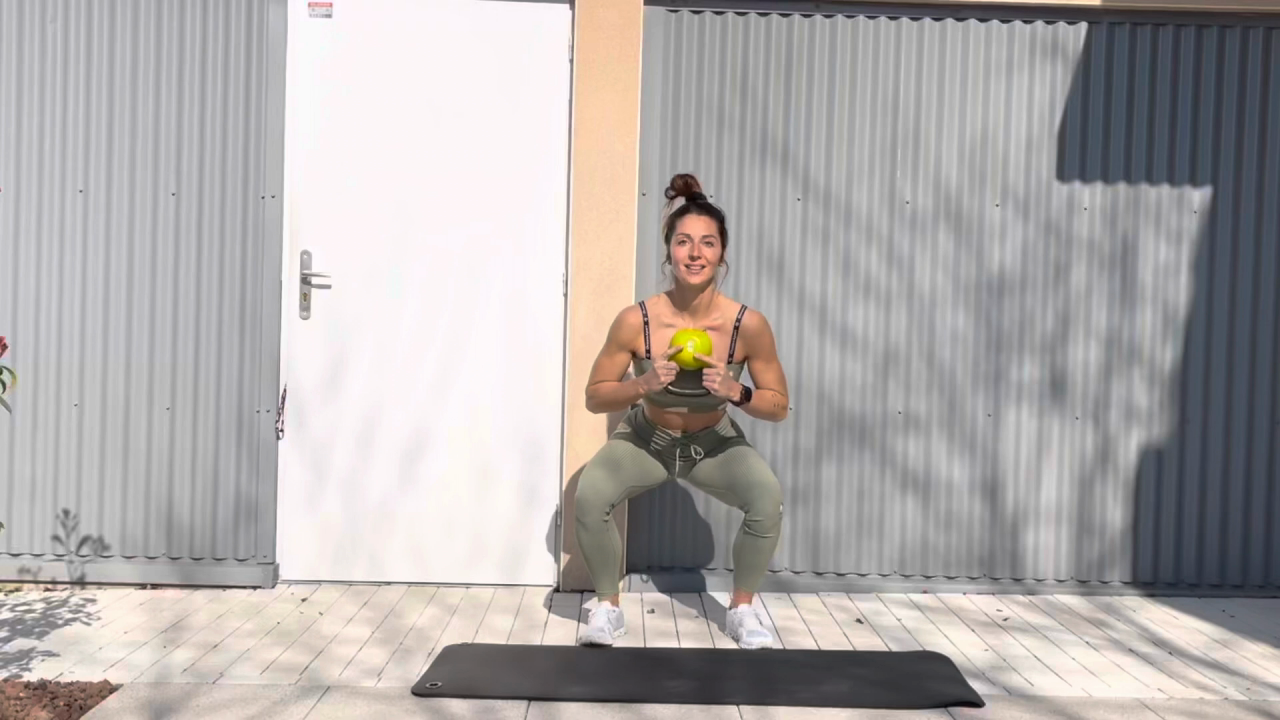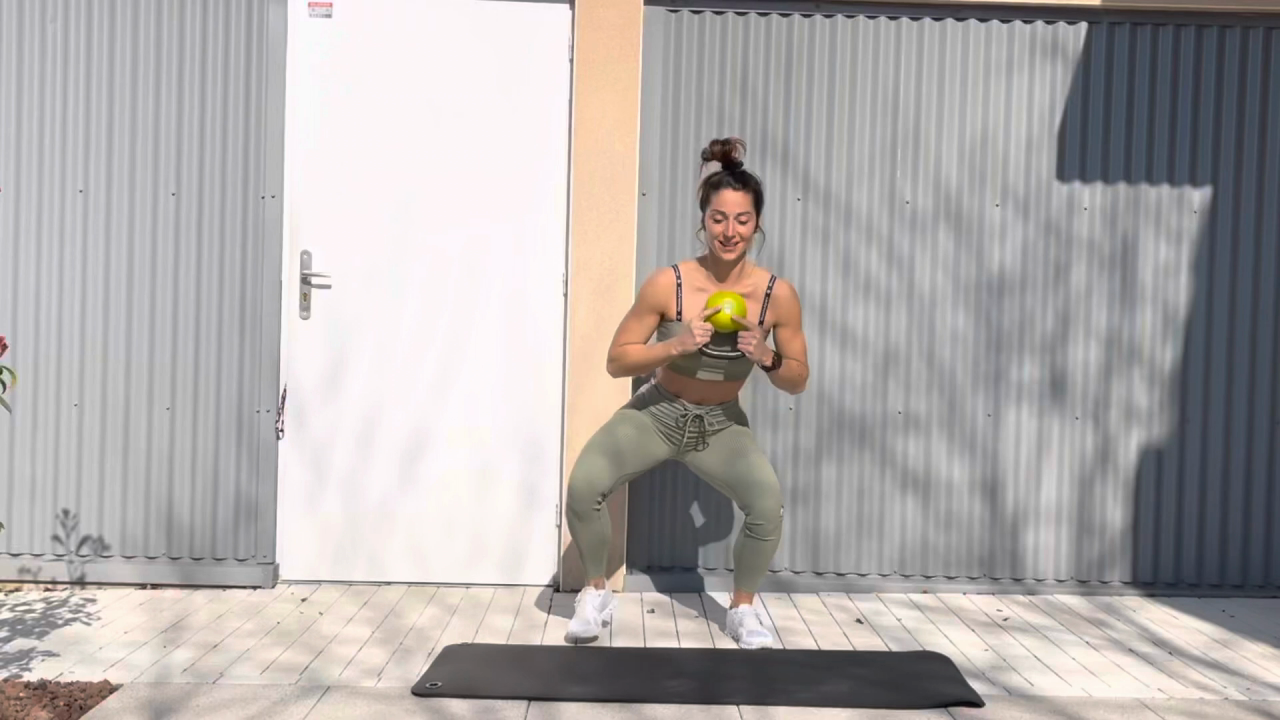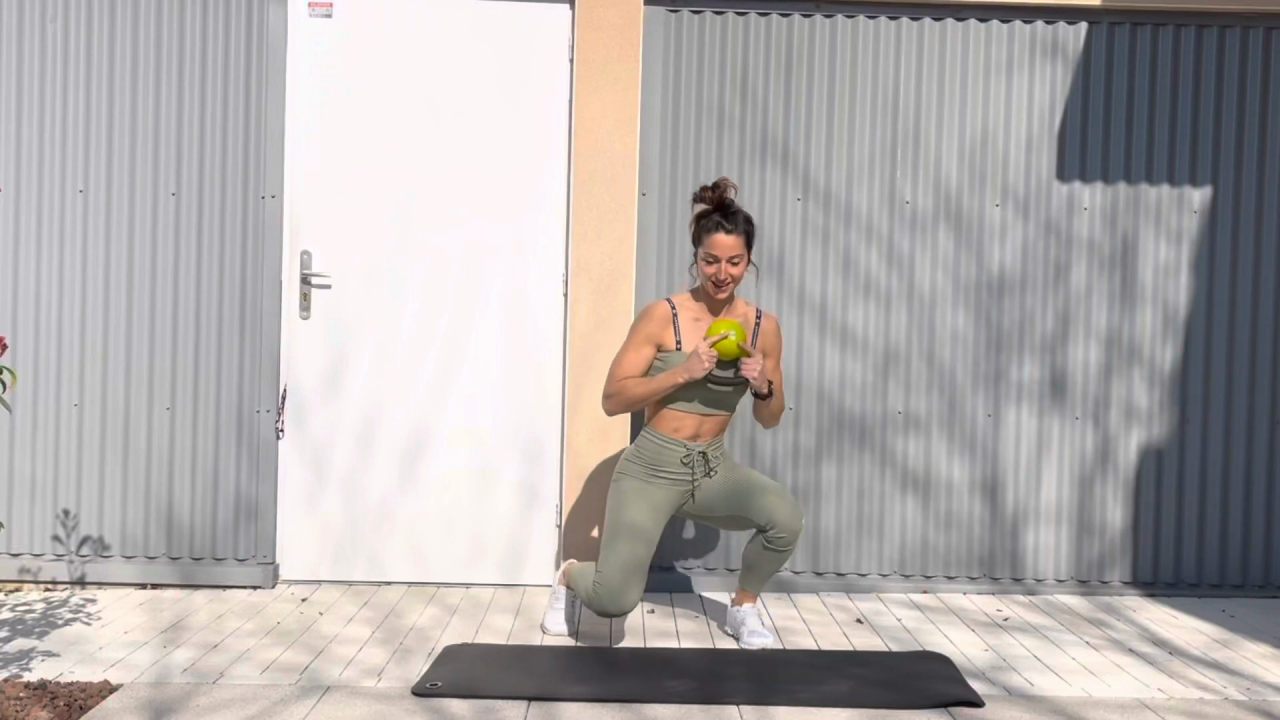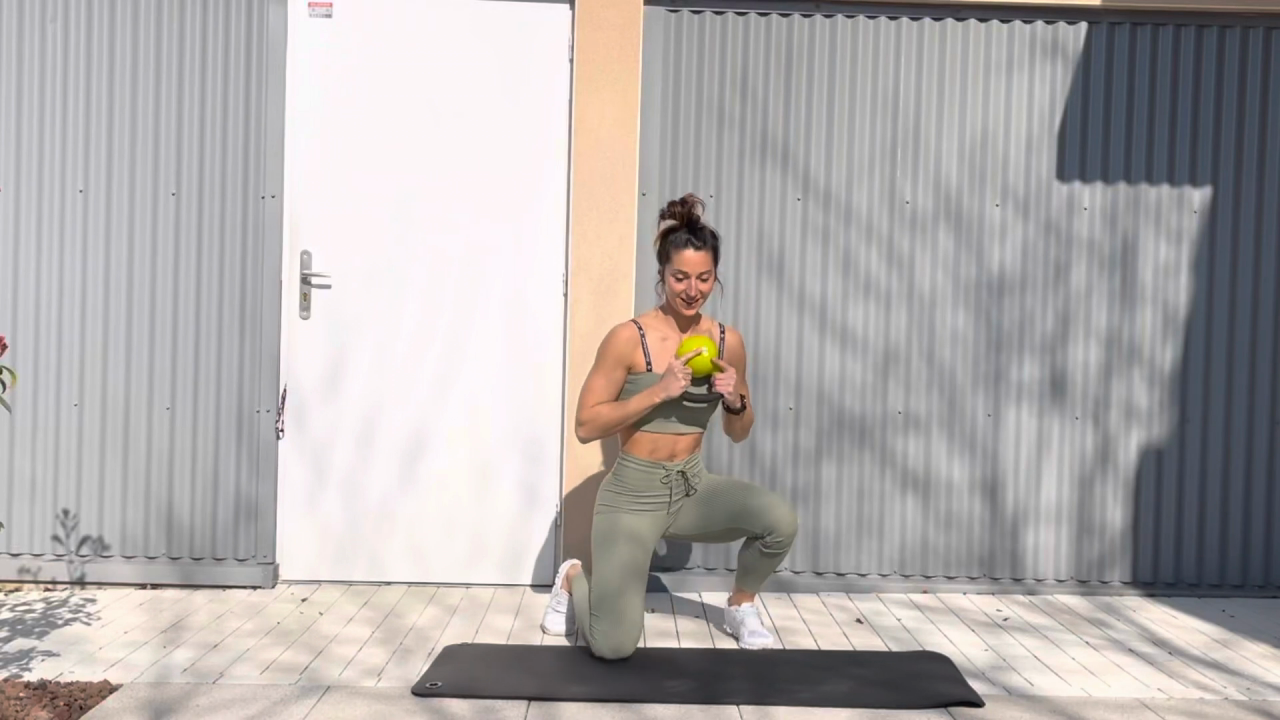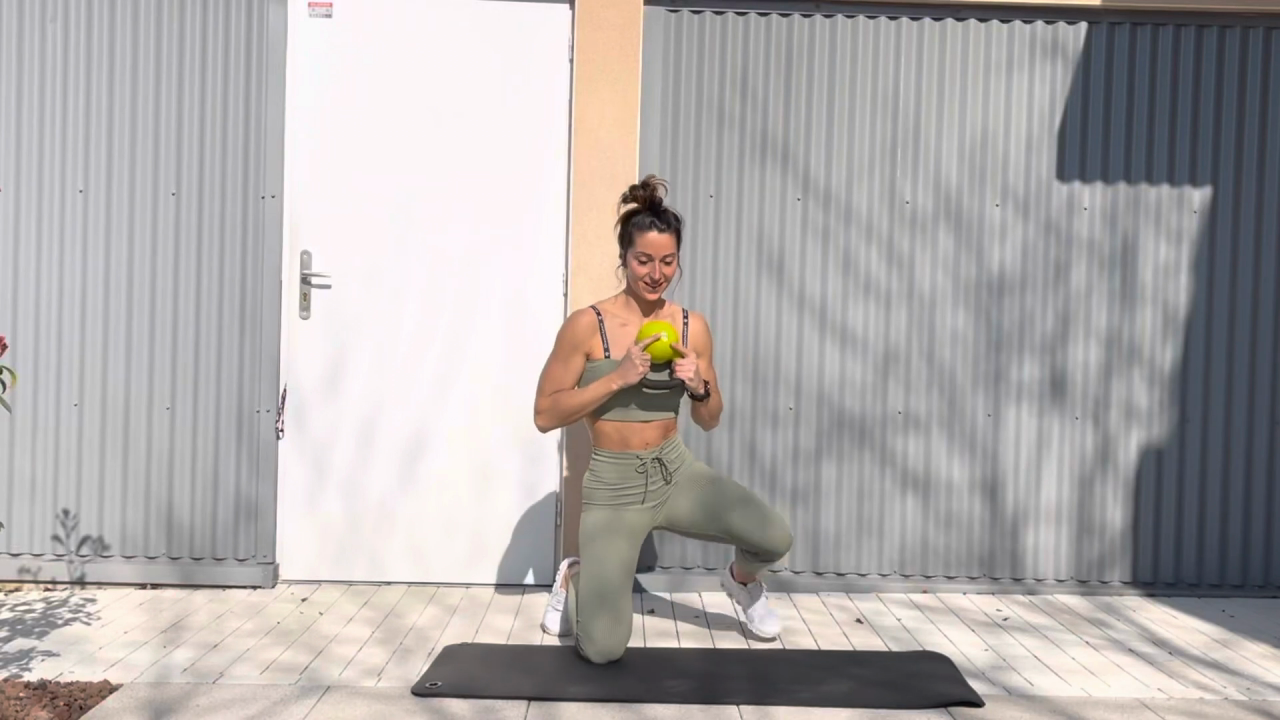
dt=0.3s
person 1, frame 1
left shoulder: (748, 324)
right shoulder: (635, 320)
left elbow: (778, 405)
right elbow: (595, 396)
left wrist: (736, 392)
right wrist: (644, 384)
left hip: (713, 442)
right hip: (646, 439)
left knee: (767, 498)
right knee: (590, 496)
left ankle: (741, 609)
right ankle: (608, 605)
person 1, frame 2
left shoulder: (777, 294)
right shoulder: (668, 283)
left elbow: (796, 382)
right elbow: (617, 361)
left wrist: (768, 357)
right wrist: (680, 344)
left hip: (722, 425)
right hip: (655, 414)
left knee: (767, 506)
right knee: (584, 485)
left ankle: (742, 609)
right ankle: (596, 588)
person 1, frame 3
left shoulder: (763, 327)
right shoulder: (661, 316)
left elbow: (771, 418)
right elbow: (612, 399)
left wrist: (763, 385)
right wrist: (684, 371)
left hip: (713, 467)
right hip: (650, 466)
left knee: (786, 518)
right knee: (617, 597)
left ankle: (743, 607)
right ankle: (569, 579)
person 1, frame 4
left shoulder: (728, 342)
right shoulder: (627, 339)
left elbow: (739, 433)
right elbow: (586, 426)
left wrist: (737, 400)
right wrist: (657, 391)
left hip: (693, 486)
right hip: (630, 495)
left knee: (780, 520)
right knee: (613, 644)
left ankle: (740, 606)
right ankle: (576, 581)
person 1, frame 5
left shoulder: (693, 327)
right shoulder: (586, 325)
left elbow: (709, 420)
right elbow: (545, 414)
left wrist: (699, 387)
right wrist: (617, 378)
left hip: (678, 474)
right hip: (613, 489)
left knee: (775, 536)
right knee: (602, 649)
left ankle: (742, 581)
right ankle: (574, 579)
